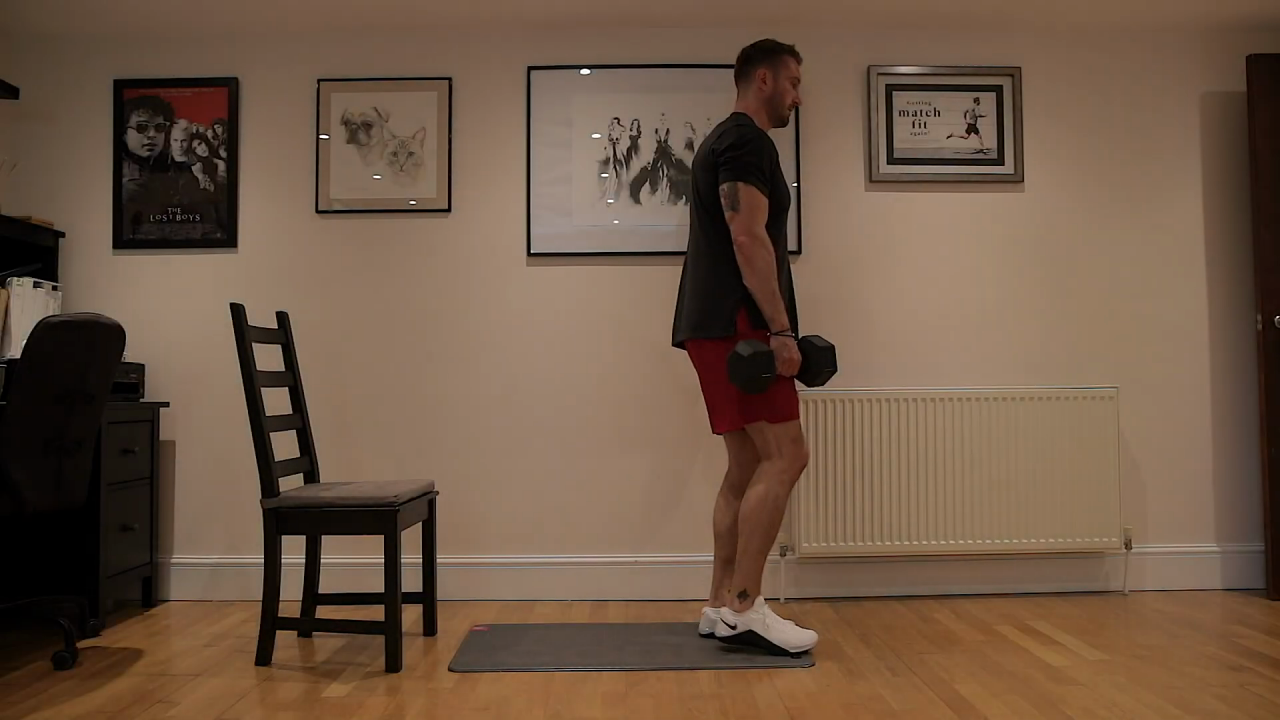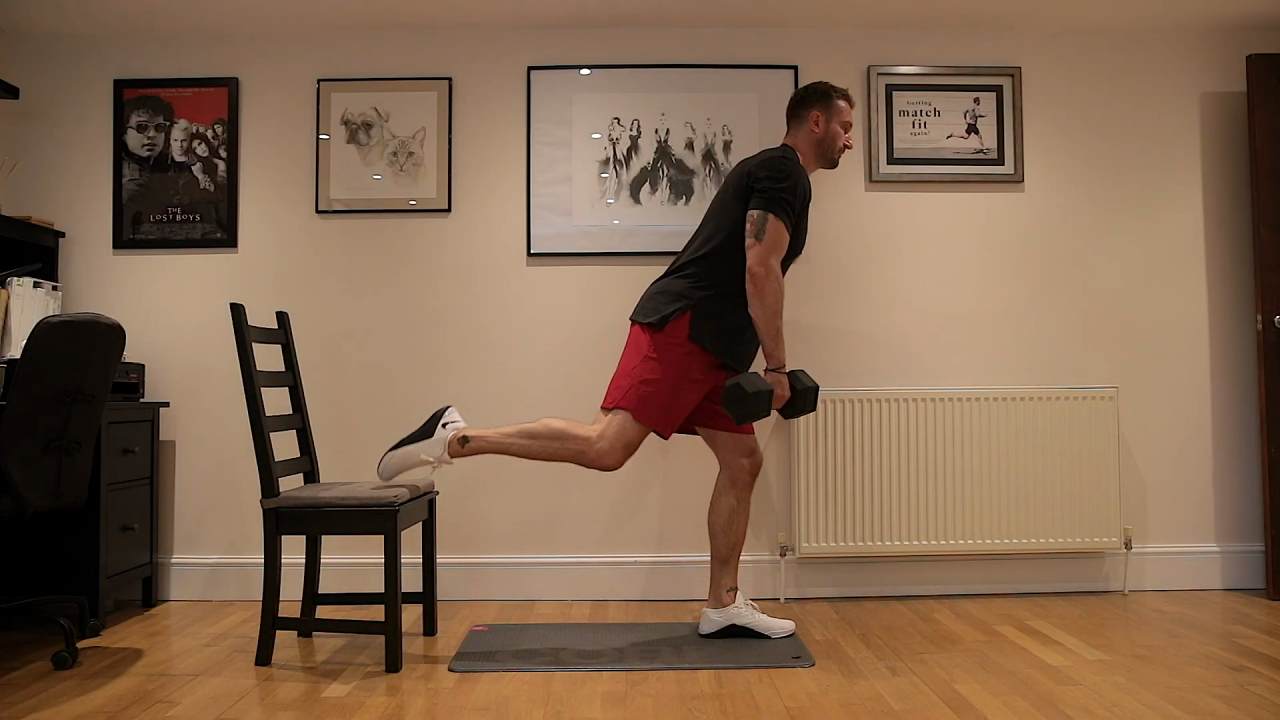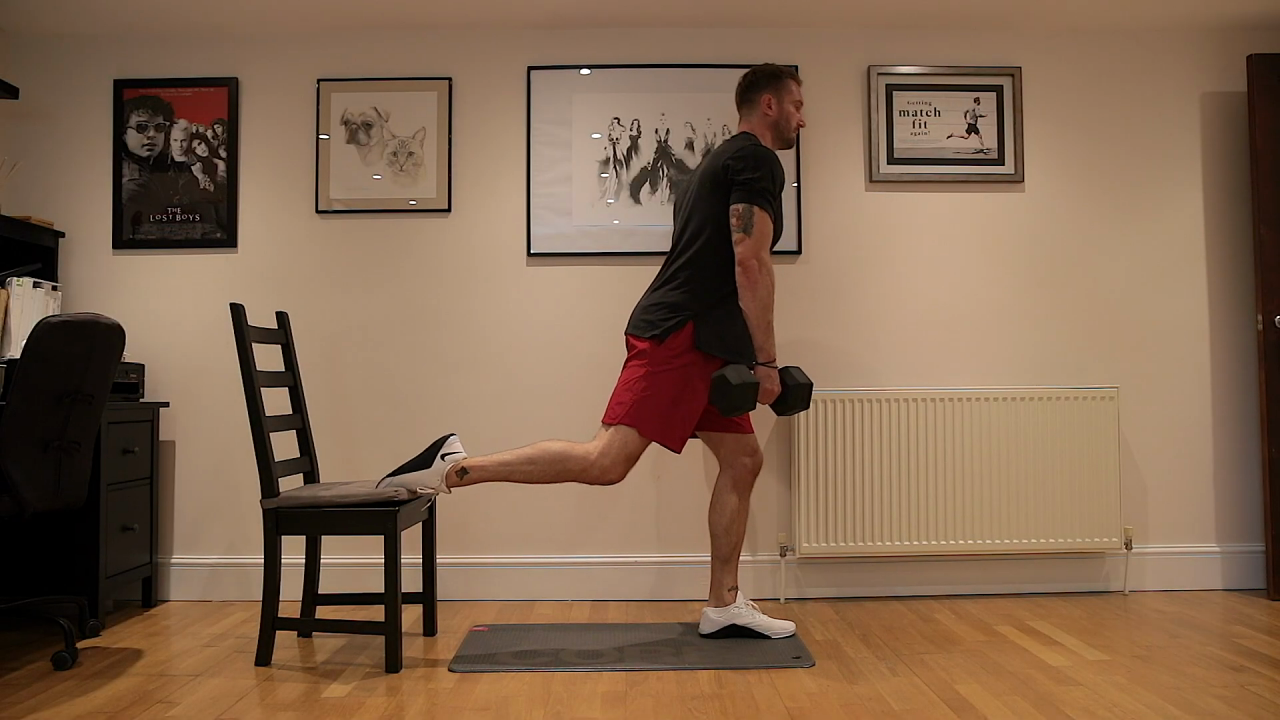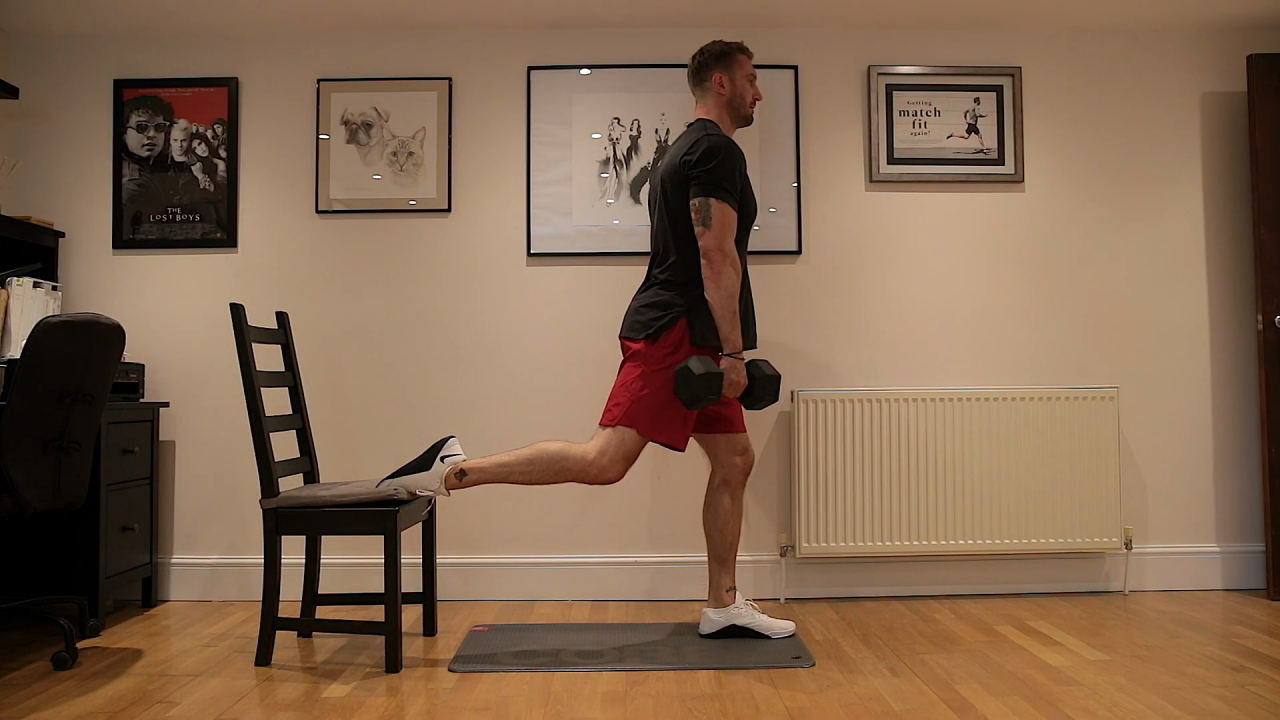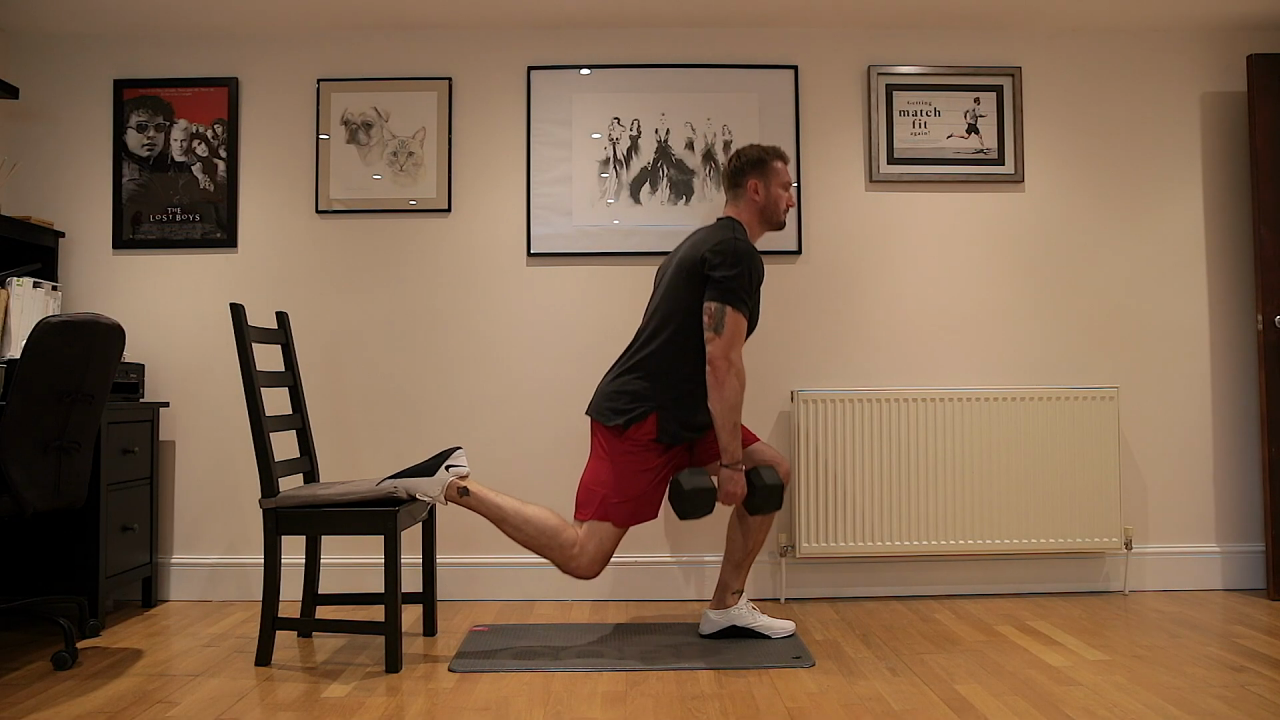
dt=1s
person 1, frame 1
left shoulder: (728, 142)
right shoulder: (747, 141)
right elbow: (749, 240)
left wrist: (768, 329)
right wrist: (780, 331)
left hip: (720, 323)
right hip: (735, 323)
left knee: (748, 465)
right knee: (785, 458)
left ankle: (723, 605)
right ankle: (742, 609)
person 1, frame 2
left shoulder: (772, 174)
right shoulder: (783, 173)
right elbow: (760, 271)
left wrist: (759, 359)
right wrist: (777, 367)
left hip: (707, 341)
right hip: (681, 327)
left knee: (743, 462)
right knee: (605, 446)
left ankle: (723, 605)
right ankle: (455, 438)
person 1, frame 3
left shoulder: (724, 163)
right shoulder: (758, 162)
right elbow: (751, 264)
right wrist: (766, 361)
left hip: (697, 340)
right hip: (680, 336)
left knee: (743, 460)
right knee: (605, 462)
left ankle: (723, 606)
right ankle: (454, 468)
person 1, frame 4
left shoulder: (687, 150)
right shoulder: (717, 150)
right elbow: (716, 255)
right wrist: (733, 351)
left hip: (684, 334)
right hip: (678, 333)
left knee: (735, 462)
right knee: (604, 460)
left ankle: (723, 607)
right ankle: (452, 470)
person 1, frame 5
left shoulder: (707, 243)
right shoulder: (738, 255)
right elbow: (721, 363)
right wrist: (731, 465)
left hip: (668, 412)
right hip: (642, 416)
left knee: (772, 472)
right knee: (583, 555)
left ankle: (725, 608)
right ankle: (455, 485)
